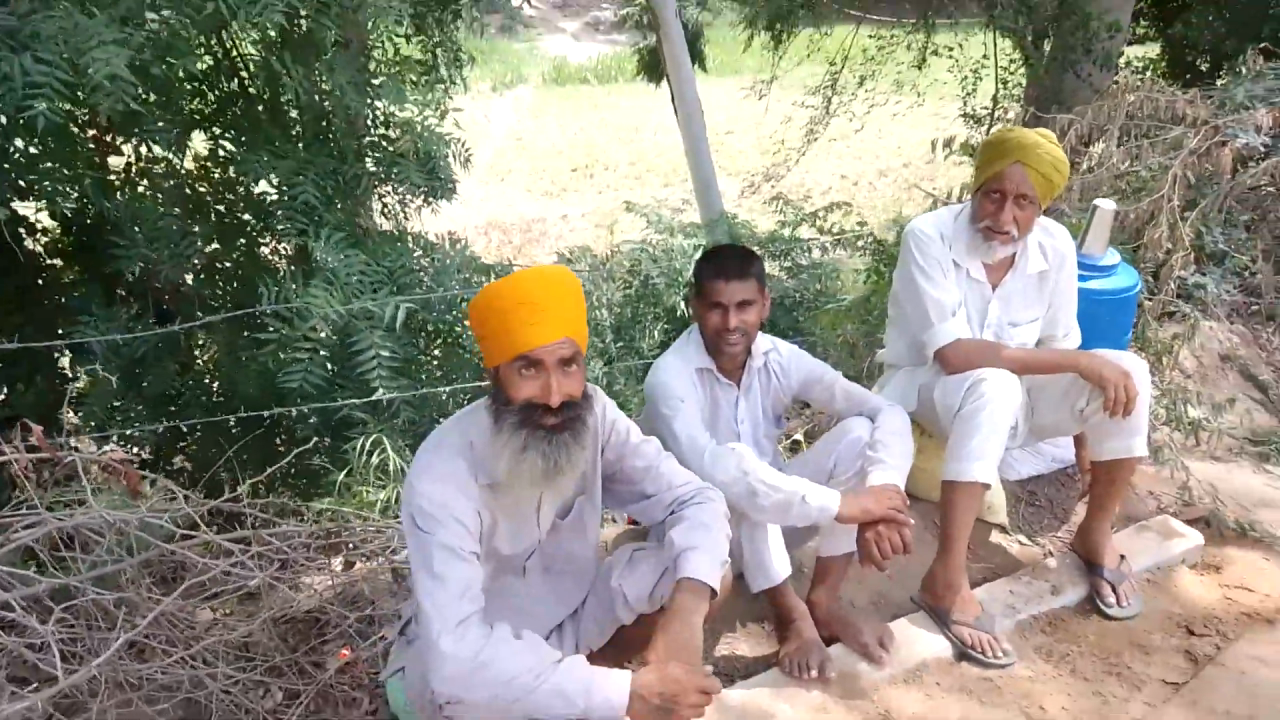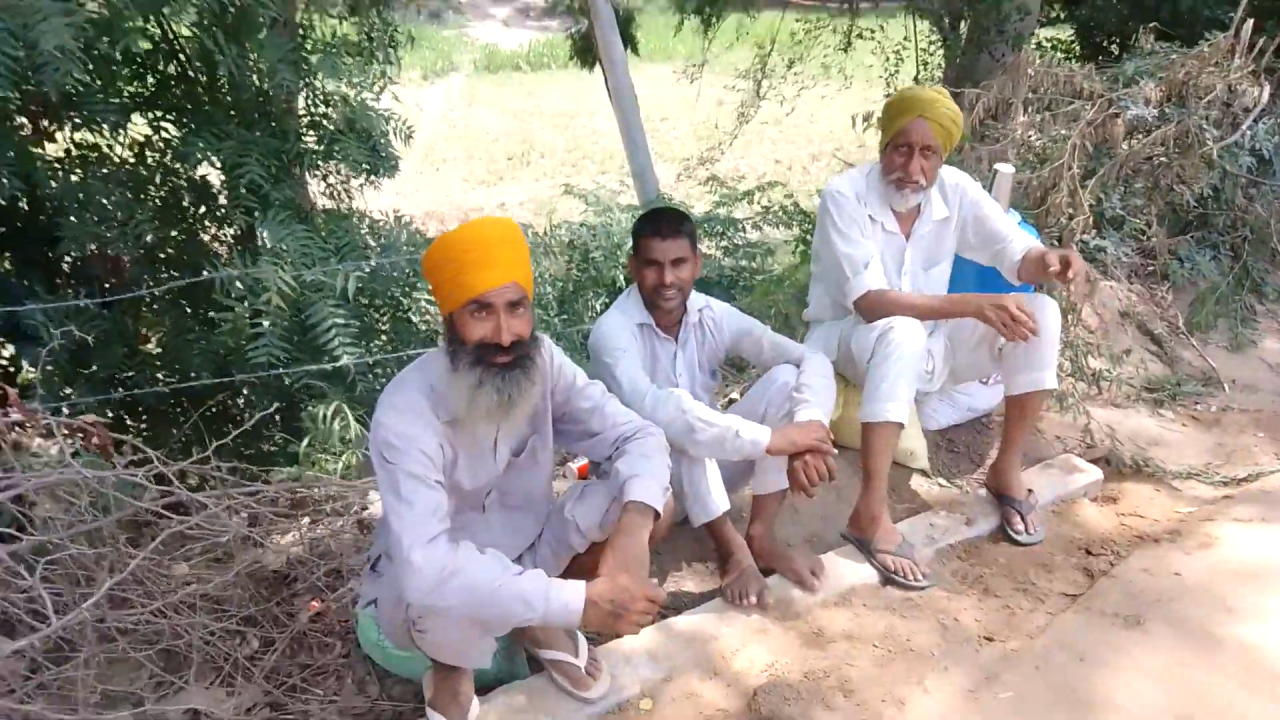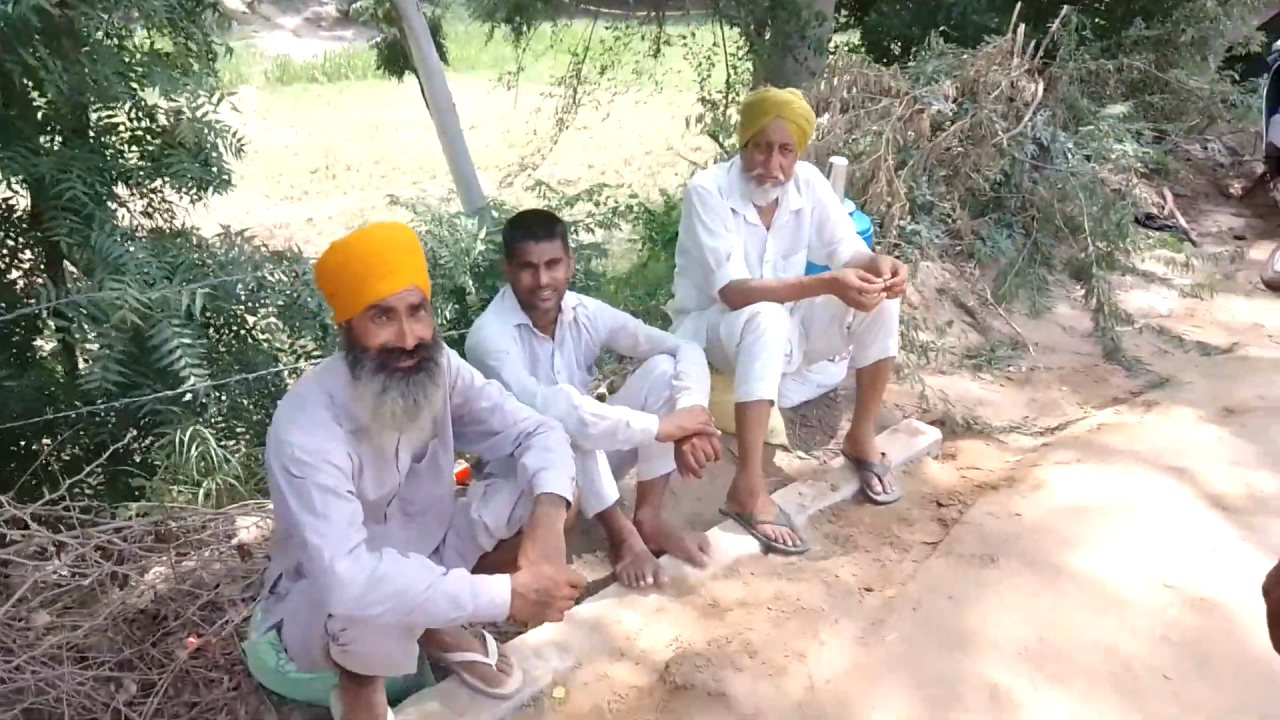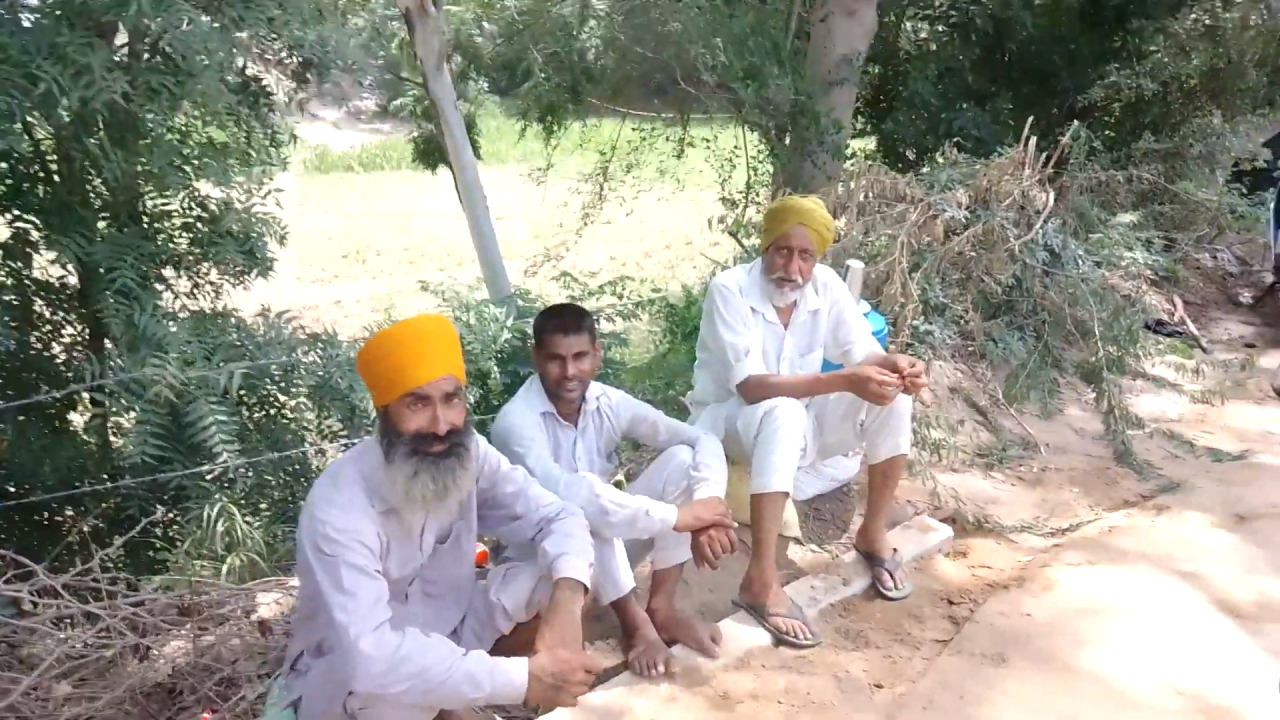
dt=1s
person 1, frame 1
left shoulder: (1055, 245)
right shoulder: (929, 237)
left elbow: (1057, 348)
right elbow: (954, 355)
left wrist: (1085, 432)
right wrist: (1079, 362)
left hip: (1008, 395)
right hip: (925, 388)
left knee: (1127, 372)
right knee: (994, 385)
left ankle: (1095, 534)
right ankle: (946, 579)
person 1, frame 2
left shoulder: (956, 189)
right shoulder: (845, 195)
left elbow: (1018, 252)
right elbow: (870, 302)
left wrist: (1048, 262)
right wrist: (973, 305)
left hip: (925, 341)
right hip: (849, 339)
left knee: (1039, 313)
right knee: (902, 334)
left ankle: (1005, 471)
right ankle: (870, 515)
person 1, frame 3
left shoulder: (808, 182)
right shoulder: (707, 190)
left elbow: (848, 253)
right elbow: (733, 291)
left wrist: (877, 264)
right wrist: (827, 284)
left hip: (782, 325)
right hip: (710, 326)
left knee: (879, 296)
right knee: (766, 319)
left ankle: (861, 437)
right ankle: (747, 488)
person 1, frame 4
left shoulder: (826, 284)
right shoulder: (729, 289)
left elbow: (863, 352)
right elbow: (752, 386)
left wrist: (893, 363)
right wrist: (844, 380)
left hip: (797, 420)
right hip: (728, 419)
left knee: (893, 395)
right knee: (783, 414)
left ankle: (873, 532)
right ankle: (761, 580)
person 2, frame 1
left shoulder: (591, 416)
right shoulder: (444, 474)
left elbow: (697, 502)
right elbow: (456, 653)
left wrist: (686, 613)
left hip: (568, 618)
right hip: (480, 657)
left knee: (708, 564)
right knee: (474, 679)
person 2, frame 2
left shoulder: (539, 360)
right shoulder: (406, 412)
left elbow: (639, 437)
right elbow: (426, 570)
left wrist: (633, 529)
right wrist: (579, 602)
left hip: (524, 548)
right hip: (432, 582)
left knee: (651, 500)
right knee: (446, 601)
left ankle: (535, 620)
right ankle: (450, 669)
person 2, frame 3
left shoulder: (436, 367)
right shoulder: (307, 425)
left elbow: (538, 433)
right elbow: (348, 580)
left wrist: (548, 517)
right wrist: (506, 594)
left hip: (425, 555)
right hip: (323, 598)
left knee: (538, 490)
right knee: (372, 610)
left ankle: (437, 627)
person 2, frame 4
left shoulder: (467, 455)
right shoulder: (340, 506)
left elbow: (559, 519)
right elbow: (372, 658)
left wrist: (566, 602)
right wrist: (524, 678)
left hip: (445, 637)
right hip: (347, 675)
left knee: (560, 575)
person 3, frame 1
left shoulder: (780, 359)
right shoulder: (670, 377)
left elbow: (888, 414)
right elbow: (711, 471)
left wrist: (882, 497)
right wrist: (839, 505)
left hip: (772, 516)
left knee: (859, 431)
right knee: (734, 483)
left ankle: (824, 602)
right ankle: (791, 614)
person 3, frame 2
left shoulder: (713, 316)
right shoulder: (613, 332)
left elbow: (812, 361)
right elbow: (653, 410)
left wrist: (808, 430)
right wrist: (768, 439)
left hip: (710, 465)
left knee: (786, 378)
right knee: (676, 426)
left ankle: (761, 537)
right ankle: (730, 547)
person 3, frame 3
left shoulder: (586, 313)
right shoulder: (490, 336)
left elbow: (686, 350)
right elbow: (543, 409)
left wrist: (690, 416)
right wrist: (657, 426)
left hip: (592, 456)
left knee: (664, 369)
right knee: (567, 420)
left ankle: (648, 520)
right ankle: (621, 533)
person 3, frame 4
left shoulder: (610, 403)
right shoulder: (517, 422)
left elbow: (704, 441)
right elbow: (565, 495)
left wrist: (706, 508)
right wrist: (675, 516)
left hip: (608, 546)
left knee: (681, 458)
right knee: (585, 507)
left ankle: (662, 608)
right ankle: (634, 622)
